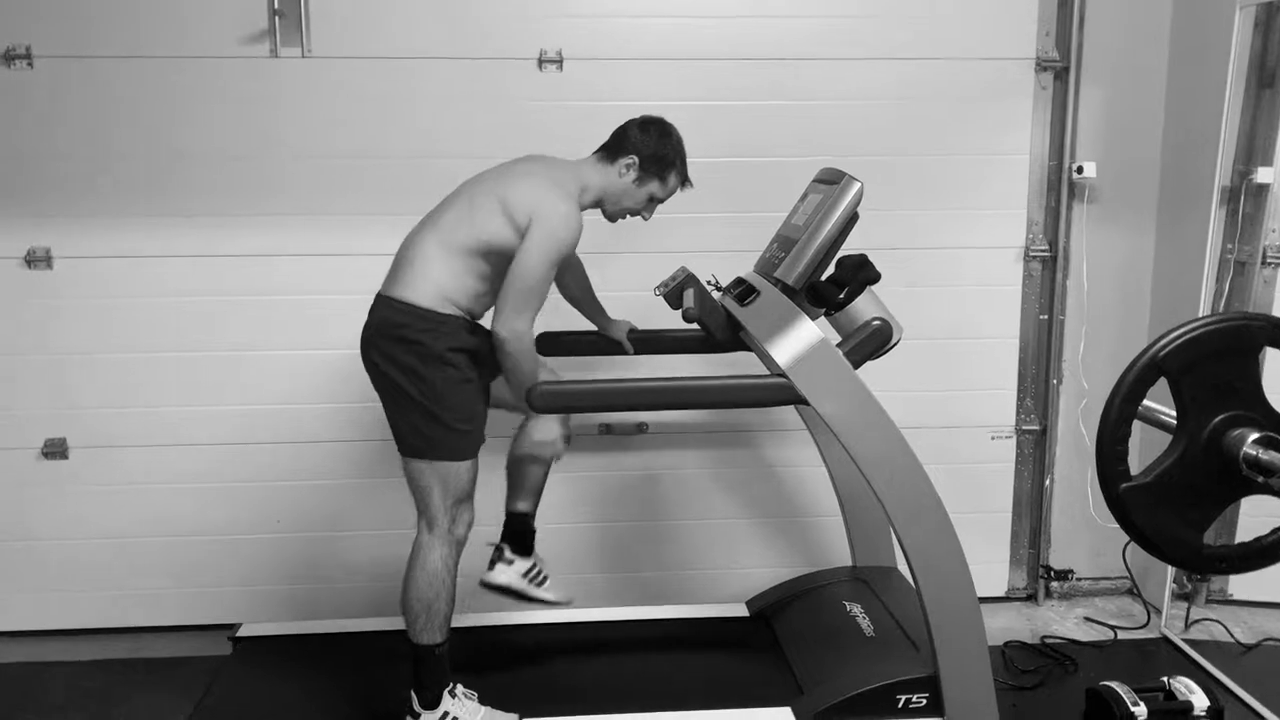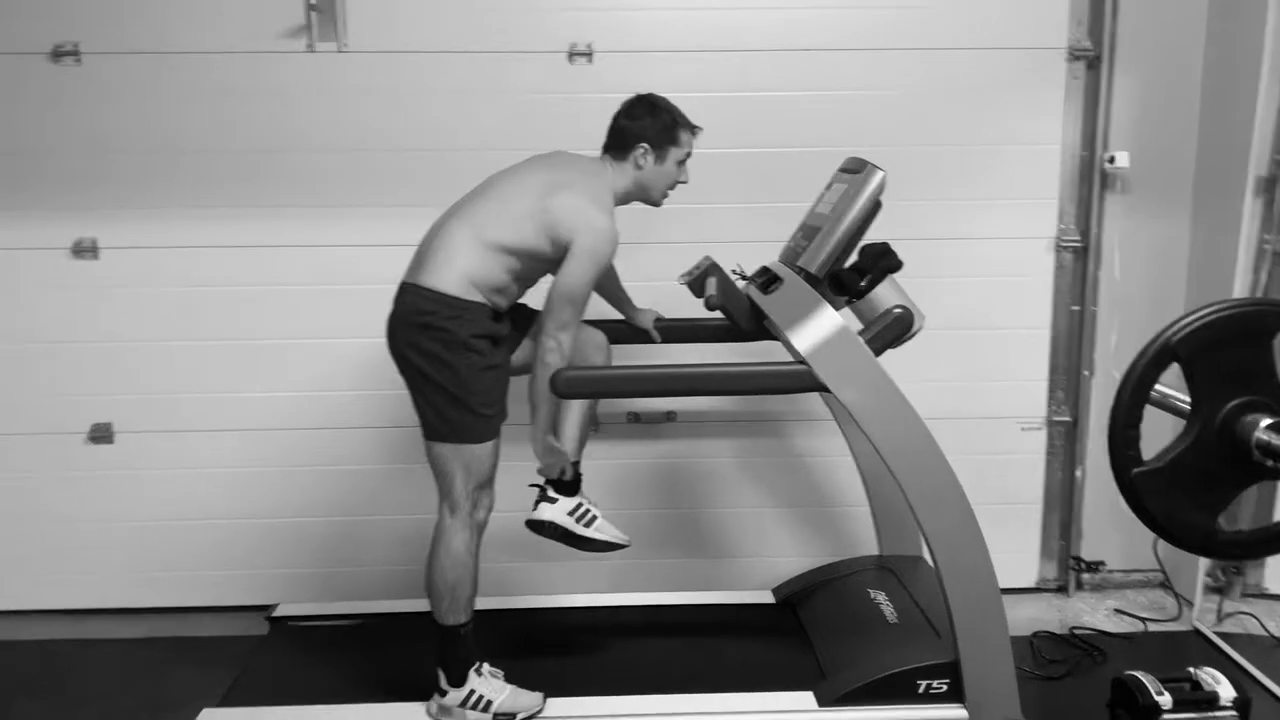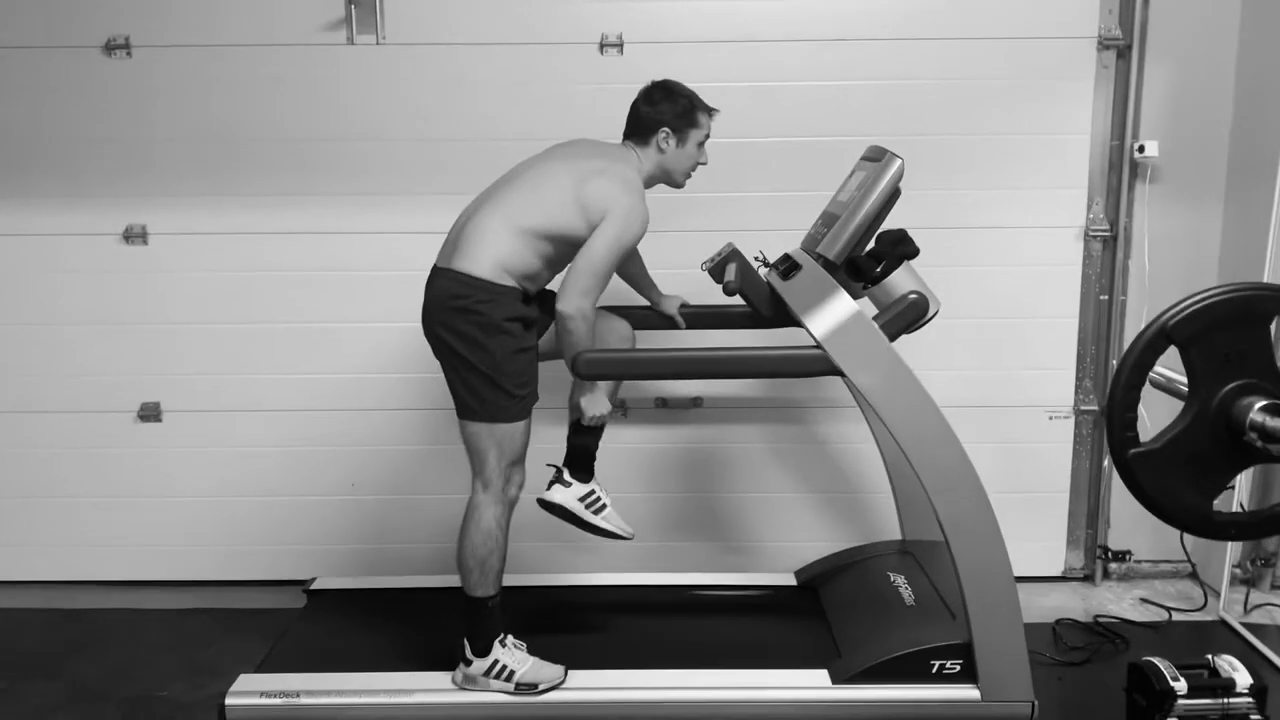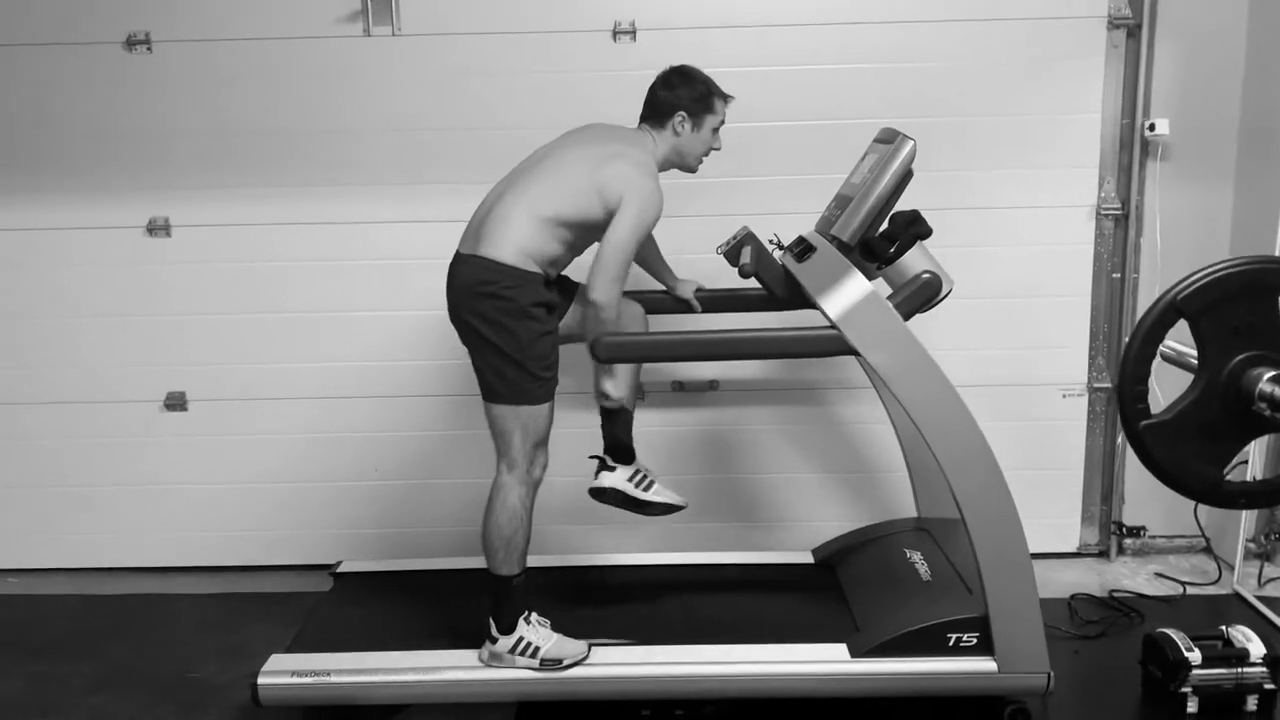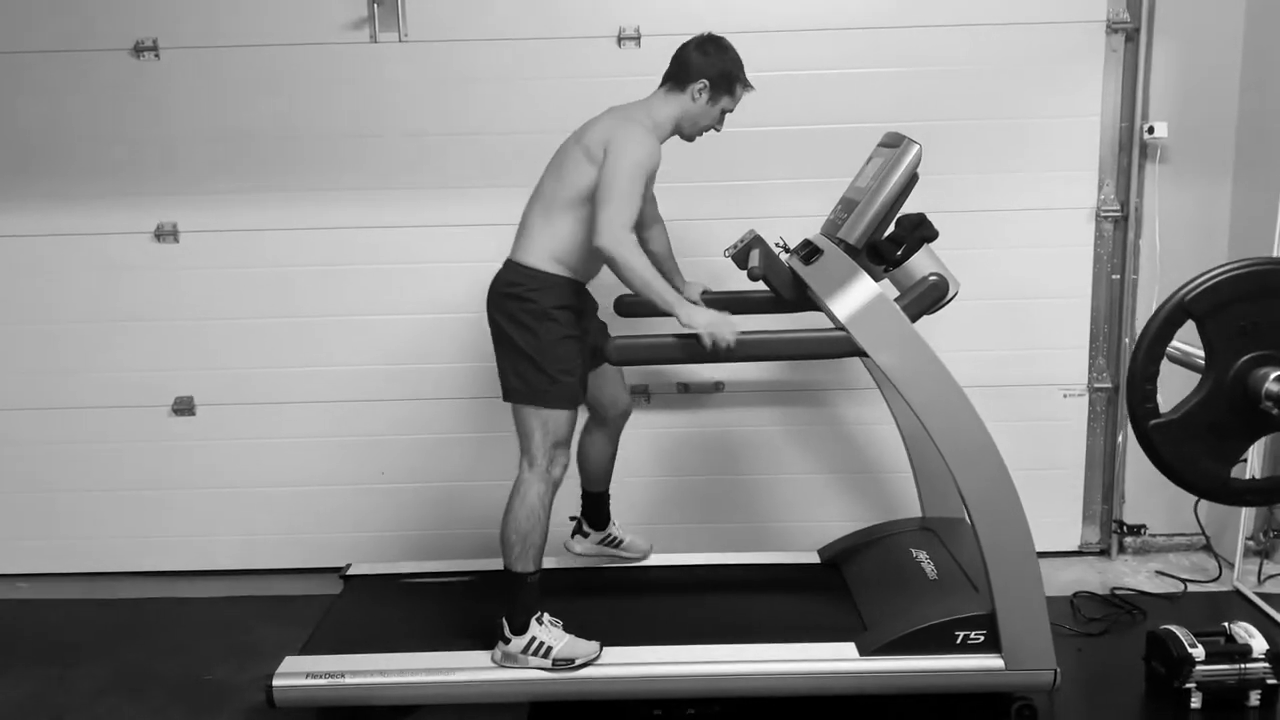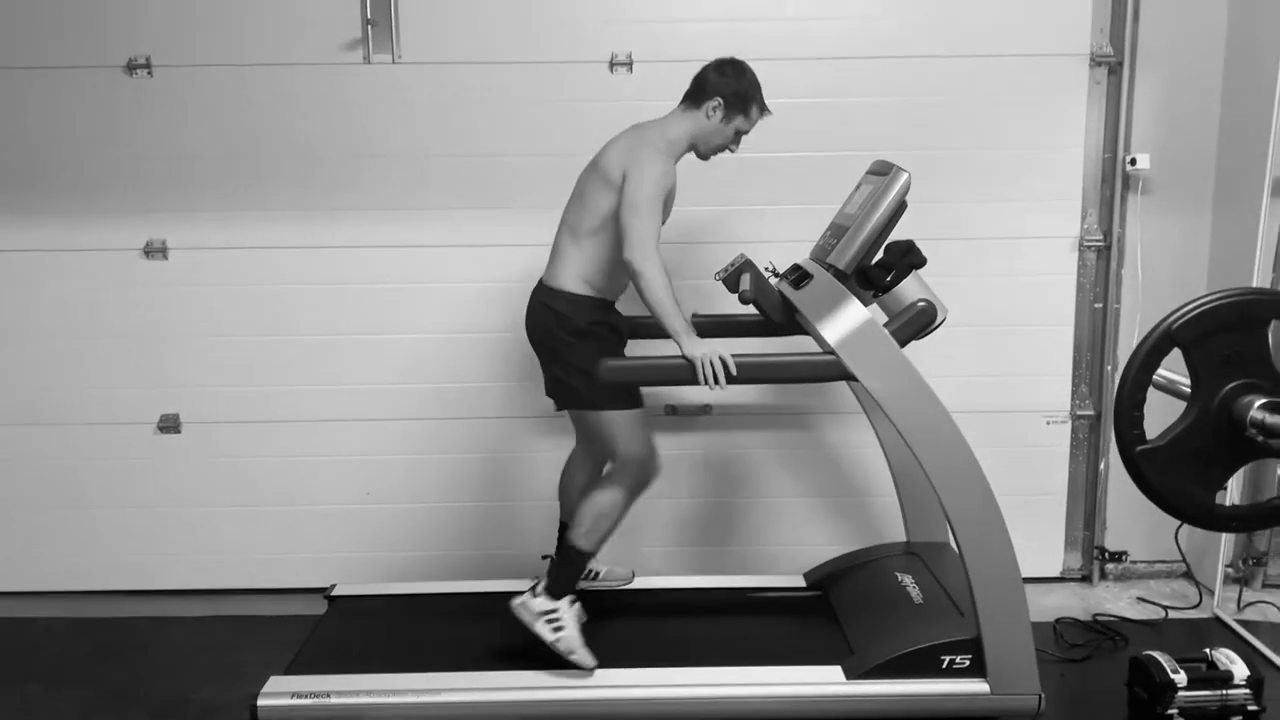
dt=0.4s
person 1, frame 1
left shoulder: (550, 178)
right shoulder: (560, 207)
left elbow: (560, 262)
right elbow: (512, 325)
left wrist: (605, 323)
right wrist: (532, 418)
left hip: (433, 324)
right hip: (416, 335)
right knee: (447, 524)
left ankle: (514, 554)
person 1, frame 2
left shoulder: (573, 171)
right shoulder: (596, 217)
right elbow: (554, 339)
left wrist: (631, 312)
right wrist: (543, 439)
left hip: (453, 308)
right hip: (442, 322)
left knee: (593, 345)
right knee: (469, 508)
left ankle: (560, 498)
person 1, frame 3
left shoulder: (597, 158)
right shoulder: (628, 200)
right elbow: (573, 306)
left wrist: (658, 298)
right wrist: (589, 390)
left hip: (475, 290)
right hip: (473, 305)
left knee: (615, 334)
right knee: (499, 484)
left ankle: (574, 480)
right ankle: (482, 654)
person 1, frame 4
left shoulder: (610, 142)
right shoulder: (644, 185)
right elbow: (602, 292)
left wrist: (673, 283)
right wrist: (610, 378)
left hip: (494, 275)
right hip: (498, 290)
left knee: (631, 318)
right knee: (524, 465)
left ankle: (618, 467)
right ankle: (507, 631)
person 1, frame 5
left shoulder: (630, 129)
right shoulder: (637, 137)
left elbow: (646, 222)
right elbow: (611, 239)
left wrist: (680, 284)
right wrist: (683, 313)
left hip: (562, 295)
right hip: (535, 299)
left knee: (613, 406)
right knee: (544, 464)
left ankle: (593, 528)
right ankle: (520, 630)
person 1, frame 6
left shoulder: (651, 146)
right shoulder: (652, 157)
right elbow: (637, 256)
left wrist: (673, 314)
right wrist: (687, 340)
left hip: (578, 312)
right hip: (569, 317)
left knee: (599, 447)
right knee: (634, 464)
left ankle: (569, 568)
right ankle: (550, 599)
